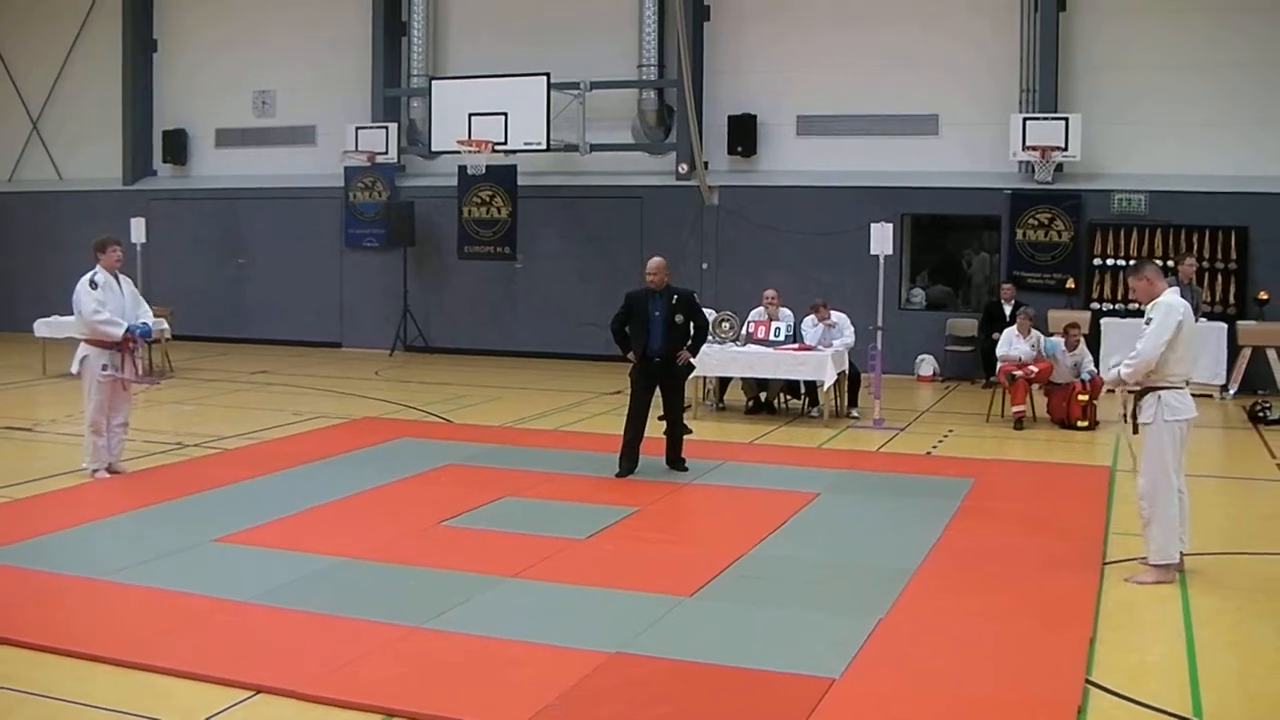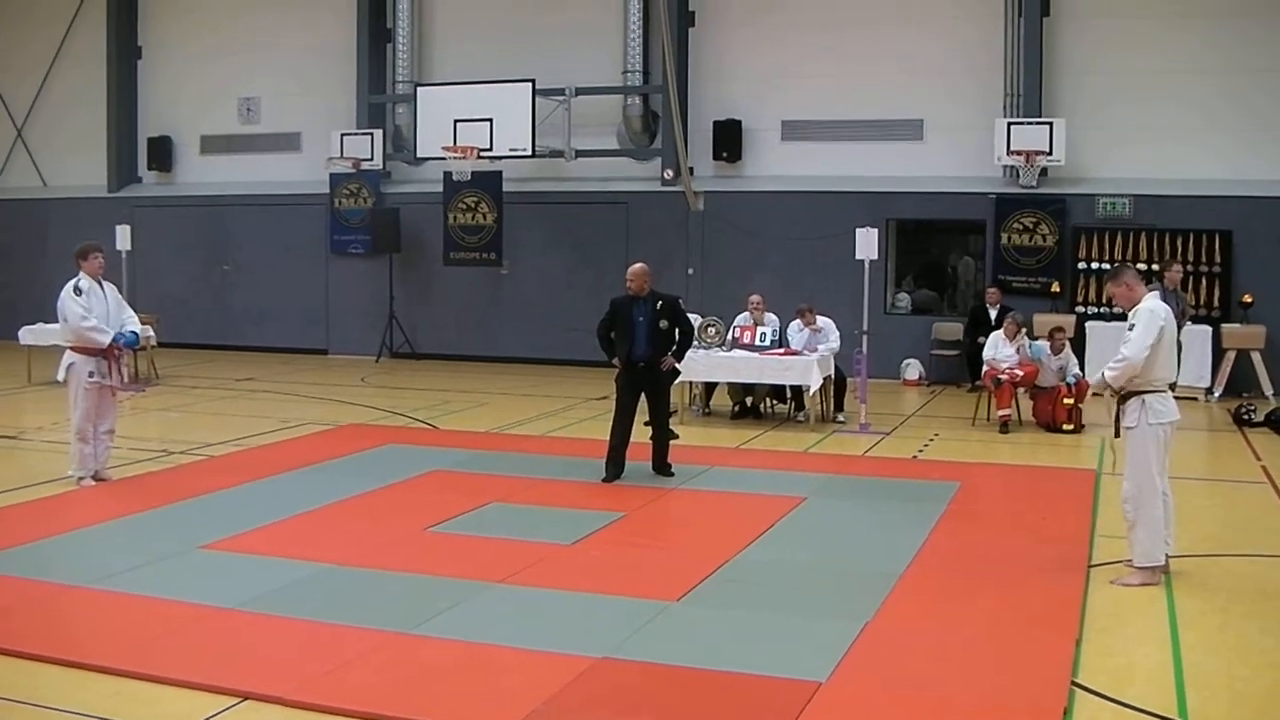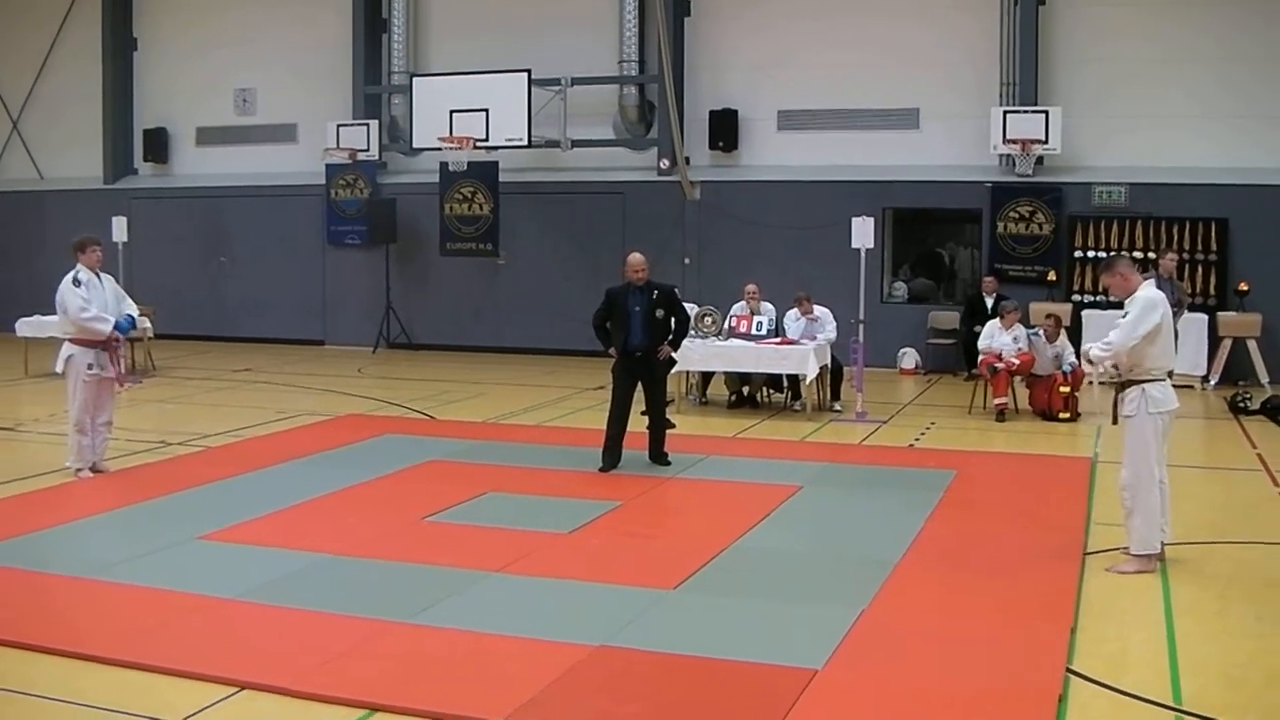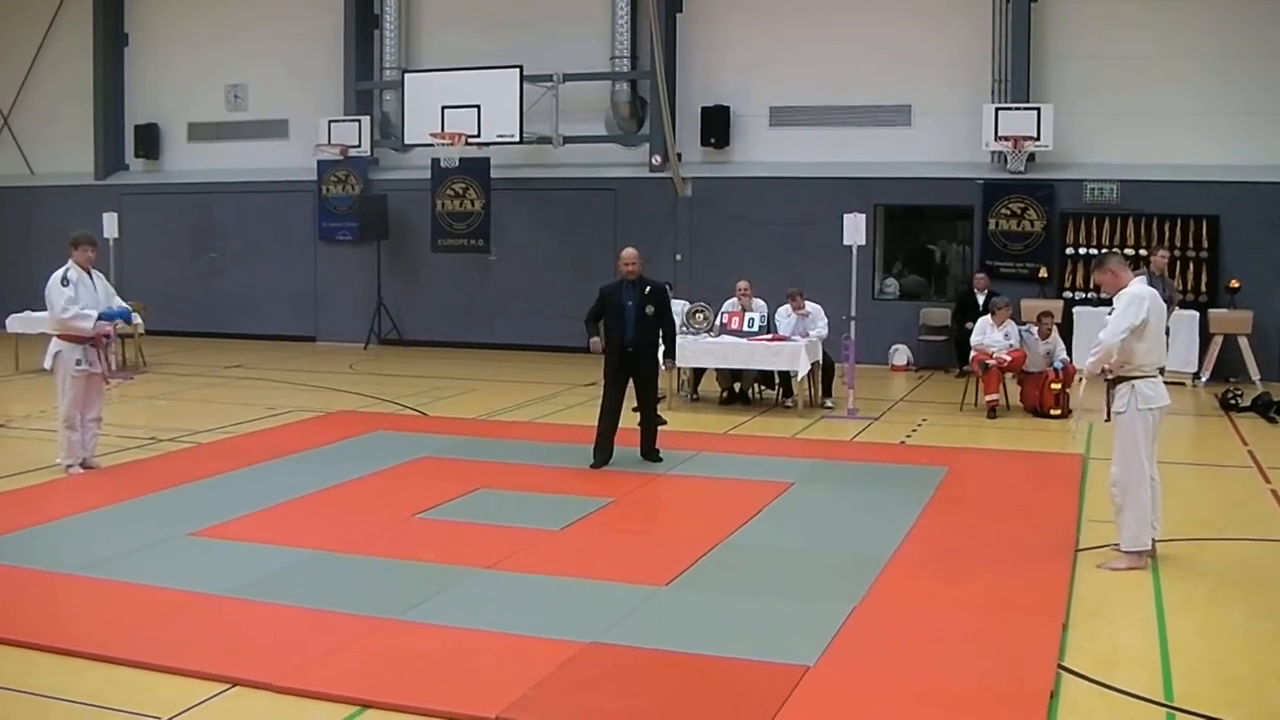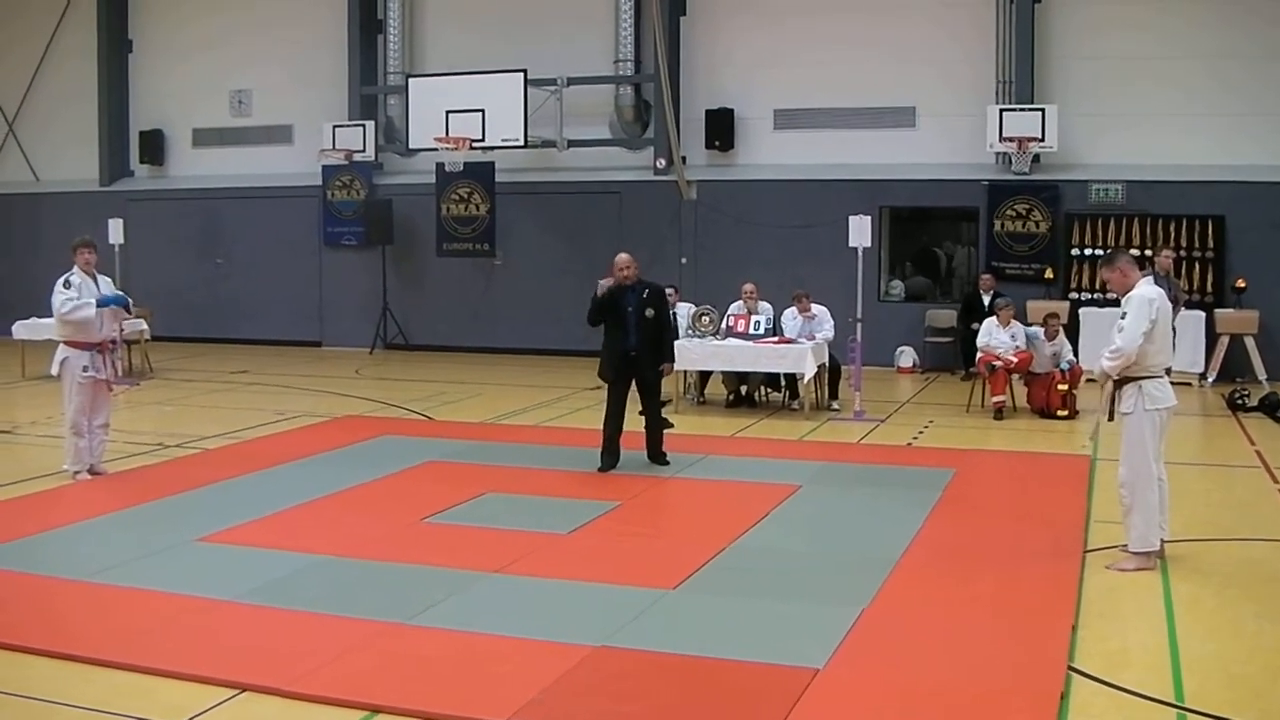
dt=1s
person 1, frame 1
left shoulder: (1166, 307)
right shoulder: (1175, 305)
left elbow: (1146, 355)
left wrist: (1118, 374)
right wrist: (1129, 369)
left hip: (1163, 405)
right hip: (1171, 402)
left knee: (1156, 485)
right knee: (1170, 481)
left ankle: (1163, 565)
right ankle: (1172, 552)
person 1, frame 2
left shoulder: (1148, 312)
right shoulder: (1156, 309)
left elbow: (1131, 357)
left wrist: (1105, 378)
right wrist: (1116, 380)
left hip: (1147, 408)
right hip: (1154, 404)
left knee: (1140, 488)
right knee: (1155, 484)
left ankle: (1148, 566)
right ankle: (1158, 554)
person 1, frame 3
left shoulder: (1145, 300)
right shoulder: (1152, 298)
left elbow: (1118, 343)
left wrist: (1091, 352)
right wrist: (1120, 365)
left hip: (1145, 398)
right hip: (1152, 393)
left knee: (1138, 476)
right knee: (1152, 472)
left ankle: (1144, 554)
right ankle: (1153, 542)
person 1, frame 4
left shoulder: (1132, 297)
right shoulder: (1149, 295)
left elbow: (1109, 340)
left wrist: (1092, 366)
right wrist: (1114, 365)
left hip: (1136, 393)
right hip: (1146, 388)
left knee: (1129, 472)
right knee: (1144, 468)
left ankle: (1135, 550)
right ankle: (1145, 539)
person 1, frame 5
left shoulder: (1140, 298)
right shoulder: (1154, 294)
left elbow: (1126, 346)
left wrist: (1106, 367)
right wrist: (1115, 367)
left hip: (1142, 394)
right hip: (1152, 389)
left knee: (1136, 472)
right knee: (1150, 468)
left ankle: (1143, 551)
right ankle: (1153, 539)
person 2, frame 1
left shoulder: (126, 282)
right shoulder: (90, 282)
left elbow: (142, 310)
right elbow: (94, 317)
left wrist: (143, 326)
right wrist: (126, 329)
left hip: (121, 355)
right hip: (97, 355)
left knee: (120, 412)
right knee: (97, 413)
left ankle: (113, 459)
right ankle: (97, 464)
person 2, frame 2
left shoulder: (109, 289)
right shoulder: (74, 289)
left elbow: (127, 315)
right elbow: (81, 323)
left wrist: (131, 333)
right wrist: (112, 338)
left hip: (107, 361)
right hip: (83, 361)
left knee: (106, 419)
right knee: (83, 420)
left ankle: (99, 467)
right ankle: (83, 471)
person 2, frame 3
left shoulder: (107, 281)
right shoulder: (73, 281)
left elbow: (126, 303)
right elbow: (81, 314)
left wrist: (128, 318)
right wrist: (114, 324)
left hip: (105, 353)
right hip: (82, 353)
left knee: (104, 410)
right knee: (81, 411)
left ankle: (96, 458)
right ankle: (80, 463)
person 2, frame 4
left shoulder: (97, 278)
right shoulder: (62, 278)
left elbow: (112, 301)
right elbow: (64, 313)
left wrist: (122, 311)
right wrist: (99, 316)
left hip: (93, 349)
right hip: (70, 350)
left knee: (93, 407)
right knee: (71, 408)
left ankle: (87, 455)
right ankle: (70, 459)
person 2, frame 5
left shoulder: (105, 282)
right shoulder: (67, 282)
left elbow: (119, 311)
right elbow: (63, 309)
left wrist: (123, 303)
right wrist: (97, 303)
left hip: (100, 355)
right hip: (76, 355)
left knee: (100, 413)
right knee: (77, 414)
left ankle: (94, 461)
right ankle: (78, 465)
person 3, frame 1
left shoulder: (684, 297)
right shoulder: (634, 298)
left elbow: (702, 325)
right elbow: (616, 325)
left wrist: (692, 350)
right wrist: (627, 350)
left hip: (673, 365)
right hip: (644, 365)
left knee: (675, 416)
right knee: (636, 415)
left ankle: (675, 459)
right ankle: (628, 462)
person 3, frame 2
left shoulder: (669, 303)
right shoulder: (619, 304)
left elbow: (687, 330)
right elbow: (602, 331)
left wrist: (676, 356)
right wrist: (612, 355)
left hip: (657, 370)
right hip: (629, 370)
left knee: (660, 420)
right knee: (621, 420)
left ankle: (661, 464)
right ankle: (614, 467)
person 3, frame 3
left shoulder: (664, 292)
right shoulder: (614, 294)
left elbow: (683, 319)
right elbow: (598, 321)
left wrist: (673, 345)
right wrist: (609, 346)
left hip: (654, 359)
right hip: (625, 360)
left knee: (657, 410)
right knee: (618, 410)
left ankle: (657, 453)
right ankle: (611, 457)
person 3, frame 4
left shoulder: (656, 290)
right shoulder: (608, 291)
left elbow: (668, 324)
right elbow: (592, 318)
left wrist: (670, 355)
right wrist: (593, 336)
left hip: (645, 357)
right hip: (617, 357)
left knee: (648, 406)
right knee: (610, 407)
left ankle: (649, 449)
right ankle: (602, 453)
person 3, frame 5
left shoulder: (655, 292)
right shoulder: (609, 295)
left elbow: (666, 328)
right elbow: (593, 321)
left wrist: (668, 358)
right wrist: (599, 295)
left hip: (648, 360)
right hip: (618, 361)
left knee: (652, 409)
right knee: (614, 410)
left ankle: (656, 452)
right ankle: (610, 456)
